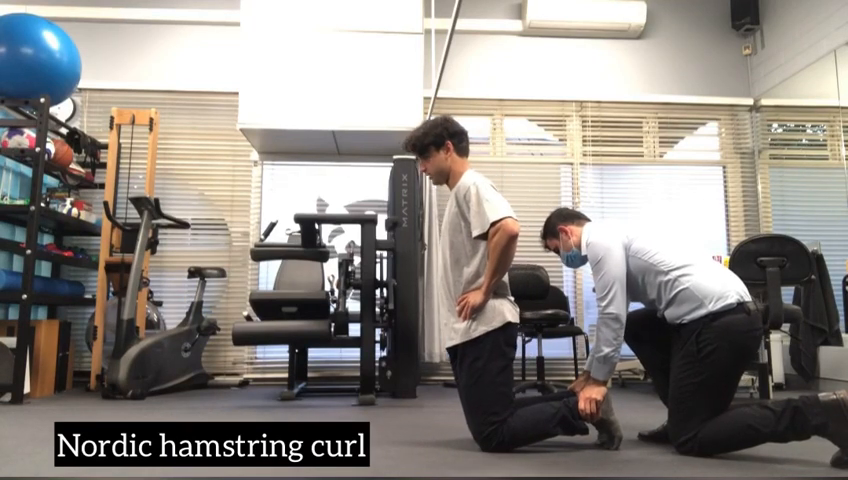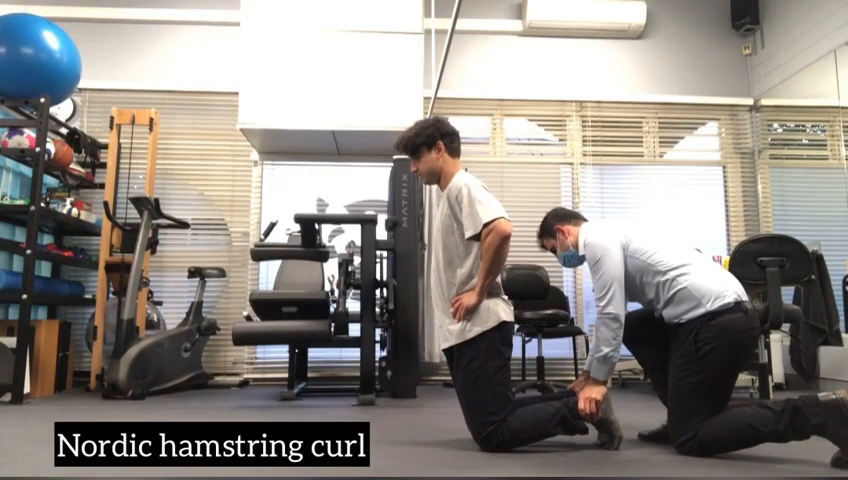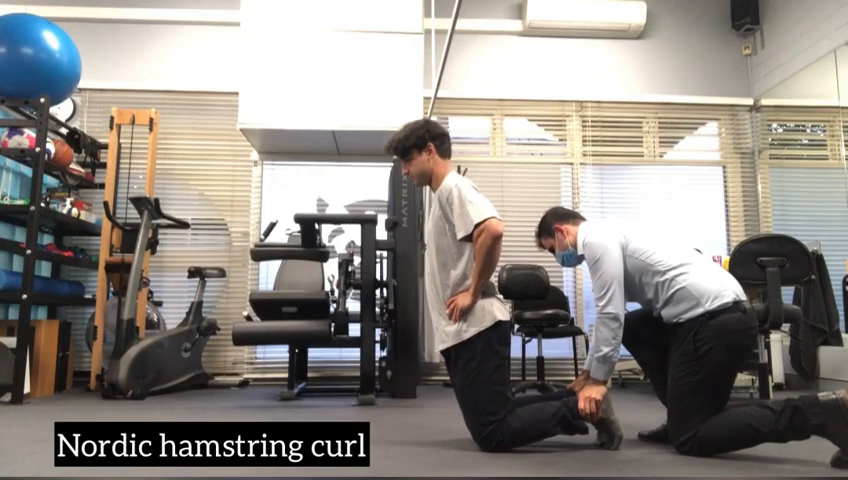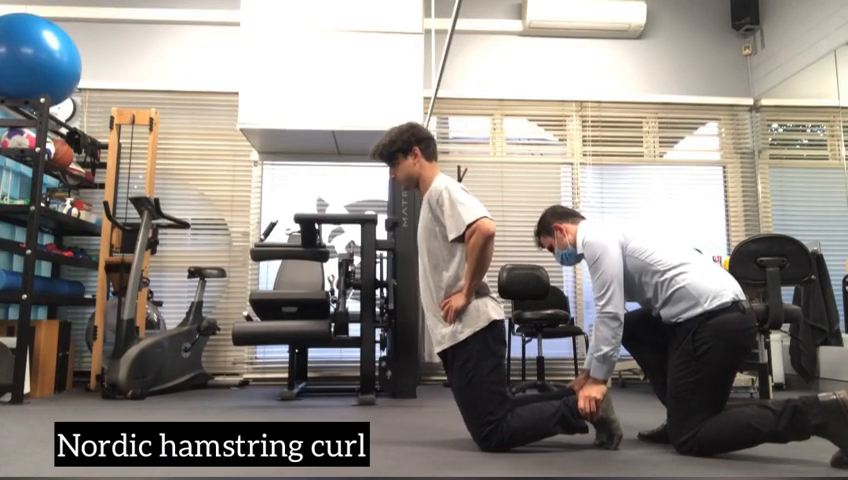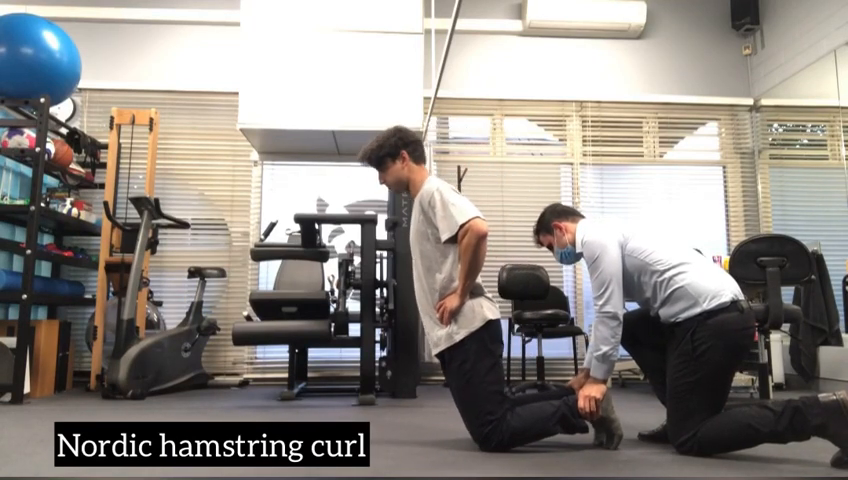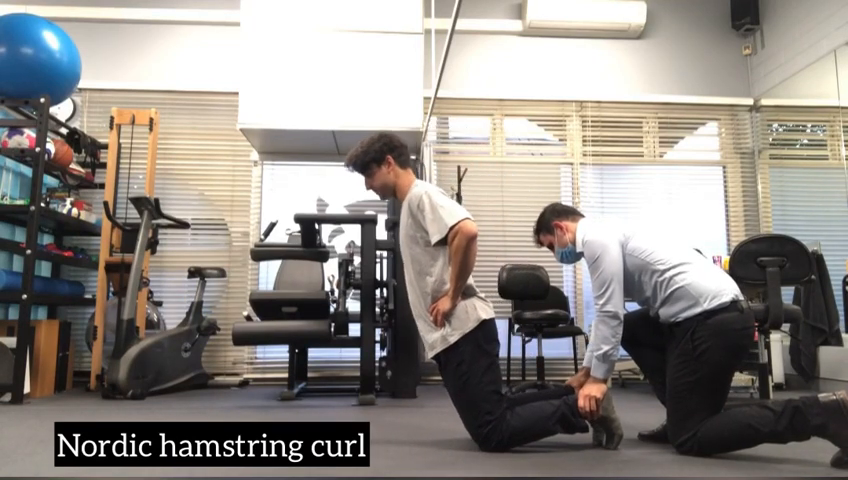
dt=0.3s
person 1, frame 1
left shoulder: (471, 186)
right shoulder: (459, 193)
left elbow: (508, 229)
left wrist: (486, 290)
left hip: (484, 325)
right hip: (468, 328)
left knee: (493, 434)
right knee: (491, 422)
right ankle: (577, 402)
person 1, frame 2
left shoulder: (462, 187)
right shoulder: (451, 193)
left elbow: (500, 230)
left wrist: (479, 291)
left hip: (479, 325)
right hip: (464, 328)
left knee: (493, 434)
right knee: (491, 420)
left ankle: (582, 408)
right ankle: (576, 402)
person 1, frame 3
left shoulder: (454, 188)
right shoulder: (442, 195)
left elbow: (493, 230)
left wrist: (473, 292)
left hip: (475, 326)
right hip: (461, 329)
left knee: (493, 434)
right knee: (492, 421)
right ankle: (577, 401)
person 1, frame 4
left shoulder: (443, 190)
right shoulder: (432, 197)
left elbow: (484, 230)
left wrist: (466, 293)
left hip: (470, 327)
right hip: (458, 330)
left knee: (493, 433)
right knee: (491, 419)
right ankle: (577, 400)
person 1, frame 5
left shoulder: (433, 192)
right shoulder: (423, 200)
left elbow: (477, 230)
left wrist: (461, 293)
left hip: (467, 327)
right hip: (454, 331)
left knee: (493, 433)
right knee: (493, 418)
right ankle: (578, 400)
person 1, frame 6
left shoulder: (421, 195)
right shoulder: (411, 204)
left elbow: (467, 232)
left wrist: (452, 295)
left hip: (461, 328)
right hip: (450, 332)
left knee: (492, 433)
right knee: (491, 417)
right ankle: (576, 398)
person 2, frame 1
left shoulder: (600, 239)
right shoulder: (611, 239)
left elbow: (612, 315)
right elbow: (616, 317)
left wrist: (597, 380)
right wrist: (588, 372)
left hip: (721, 324)
right hip: (722, 315)
left knee: (689, 439)
right knee: (634, 327)
left ankle: (823, 413)
right ankle: (683, 416)
person 2, frame 2
left shoulder: (598, 239)
right shoulder: (611, 239)
left elbow: (611, 315)
right elbow: (614, 316)
left wrist: (597, 379)
right wrist: (588, 372)
left hip: (717, 322)
right hip: (721, 315)
left knee: (690, 439)
right knee: (633, 328)
left ankle: (822, 413)
right ankle: (683, 415)
person 2, frame 3
left shoulder: (597, 239)
right shoulder: (608, 237)
left elbow: (610, 314)
right elbow: (611, 315)
left wrist: (597, 379)
right wrist: (587, 371)
left hip: (715, 322)
right hip: (719, 313)
left knee: (690, 438)
right knee: (631, 327)
left ankle: (821, 412)
right ankle: (681, 416)
person 2, frame 4
left shoulder: (596, 238)
right shoulder: (608, 237)
left elbow: (610, 314)
right elbow: (611, 314)
left wrist: (597, 378)
right wrist: (587, 371)
left hip: (714, 322)
right hip: (717, 314)
left knee: (690, 439)
right knee: (631, 328)
left ankle: (821, 413)
right ankle: (682, 414)
person 2, frame 5
left shoulder: (596, 238)
right shoulder: (607, 237)
left elbow: (608, 313)
right elbow: (610, 313)
left wrist: (597, 378)
right wrist: (586, 370)
left hip: (713, 322)
right hip: (717, 313)
left knee: (689, 438)
right knee: (630, 329)
right ankle: (680, 416)
person 2, frame 6
left shoulder: (597, 237)
right shoulder: (608, 236)
left elbow: (610, 313)
right elbow: (609, 313)
left wrist: (598, 377)
right wrist: (586, 369)
left hip: (713, 321)
right hip: (715, 314)
left knee: (690, 438)
right knee: (630, 330)
right ankle: (681, 414)
